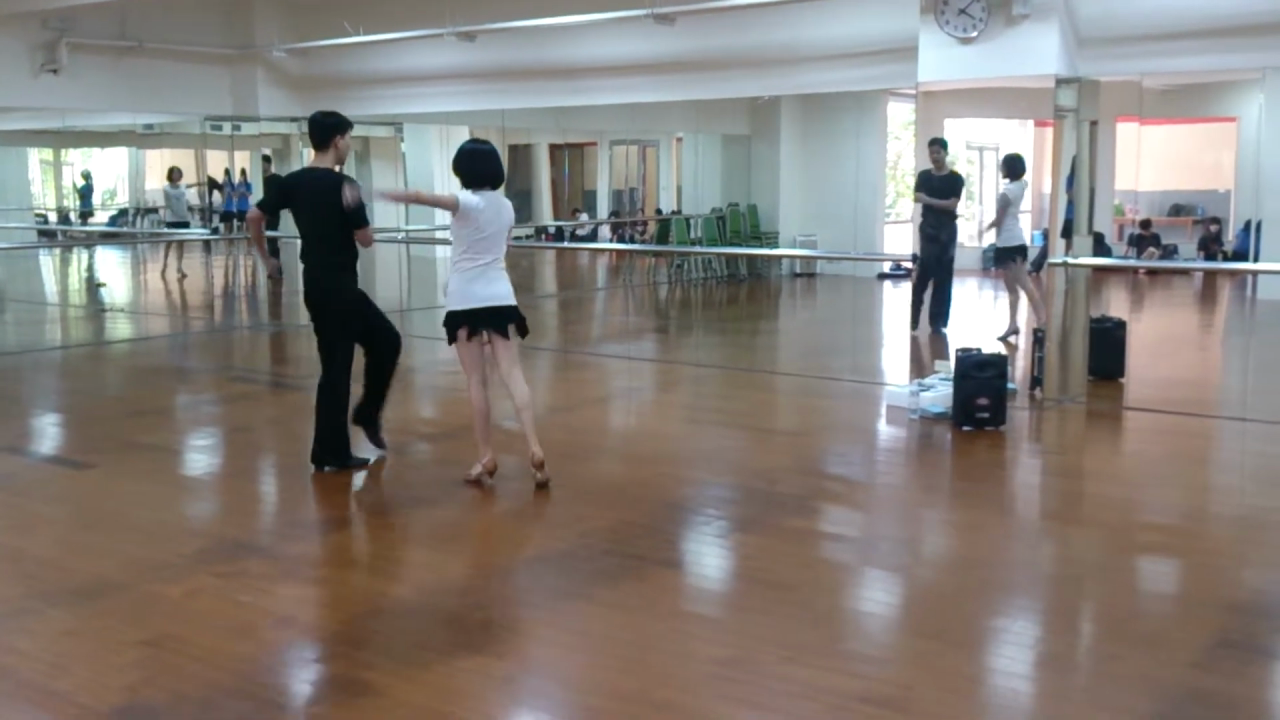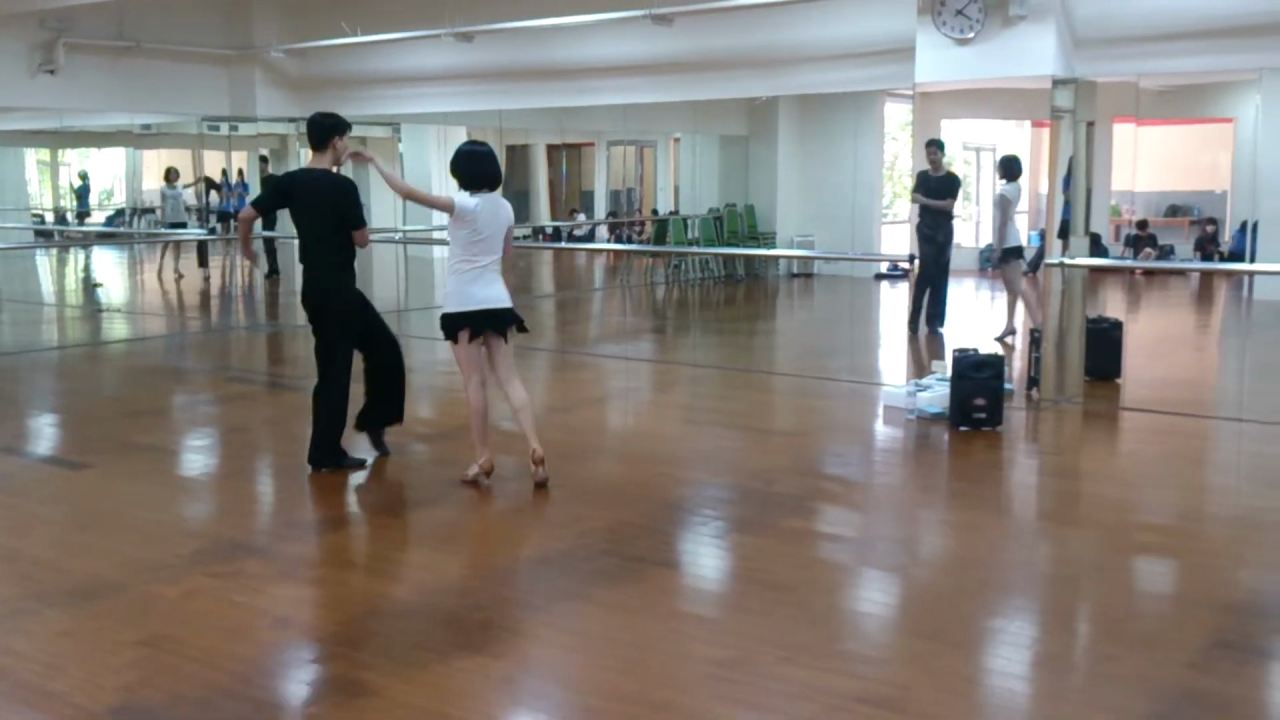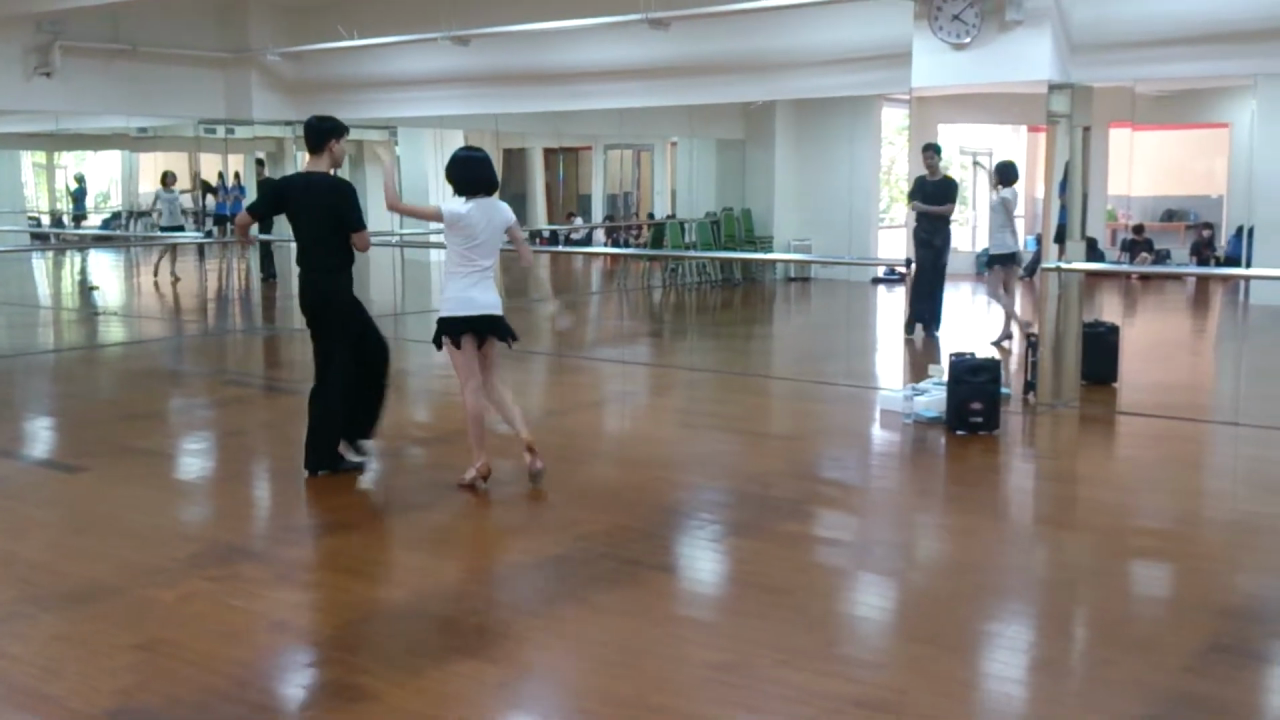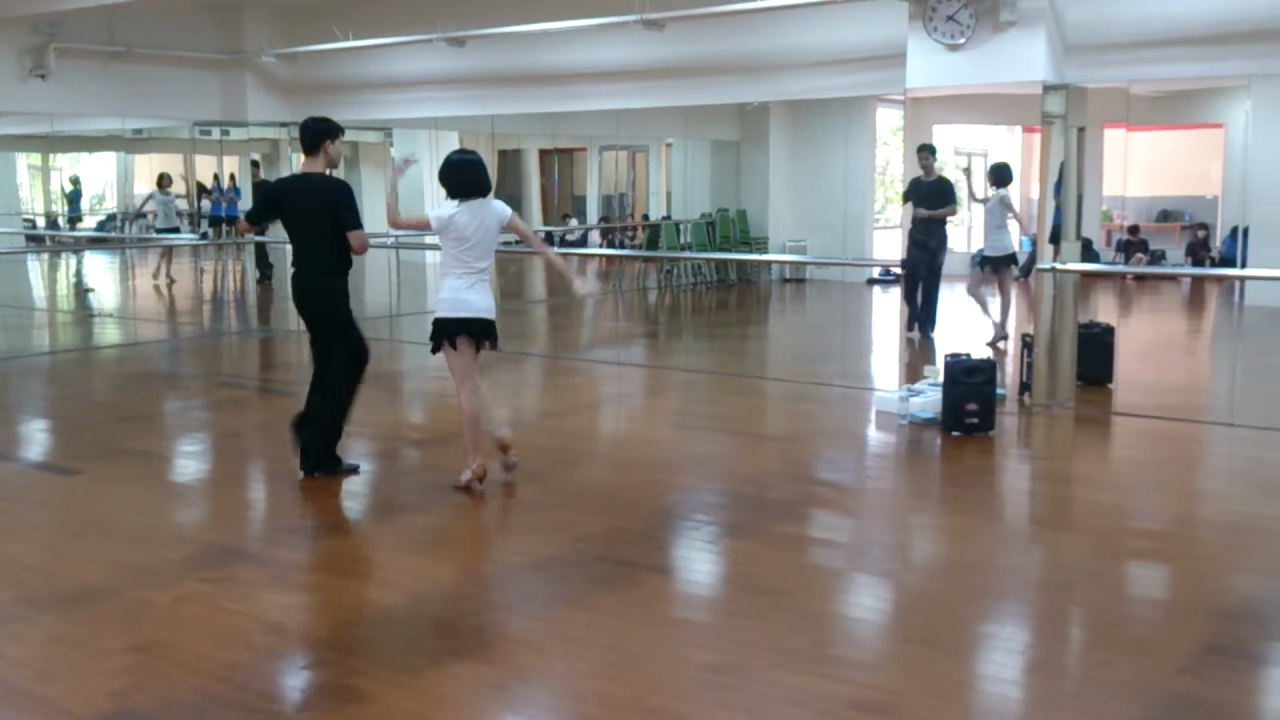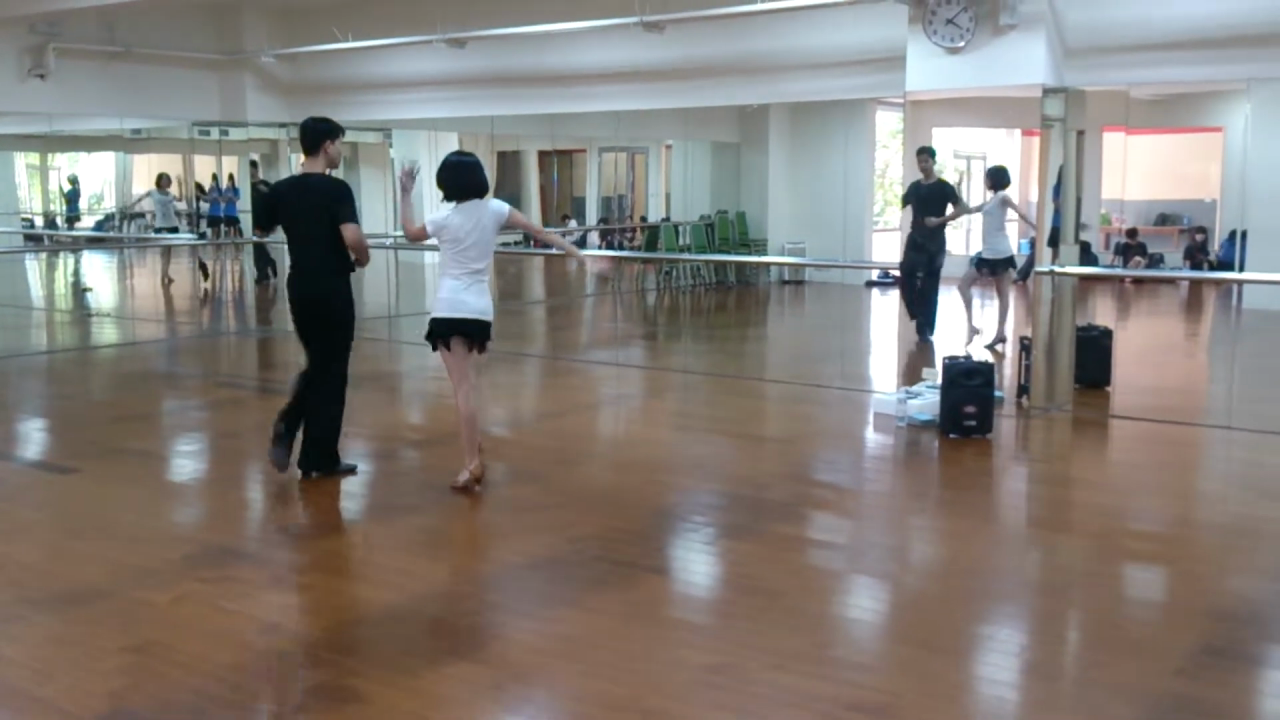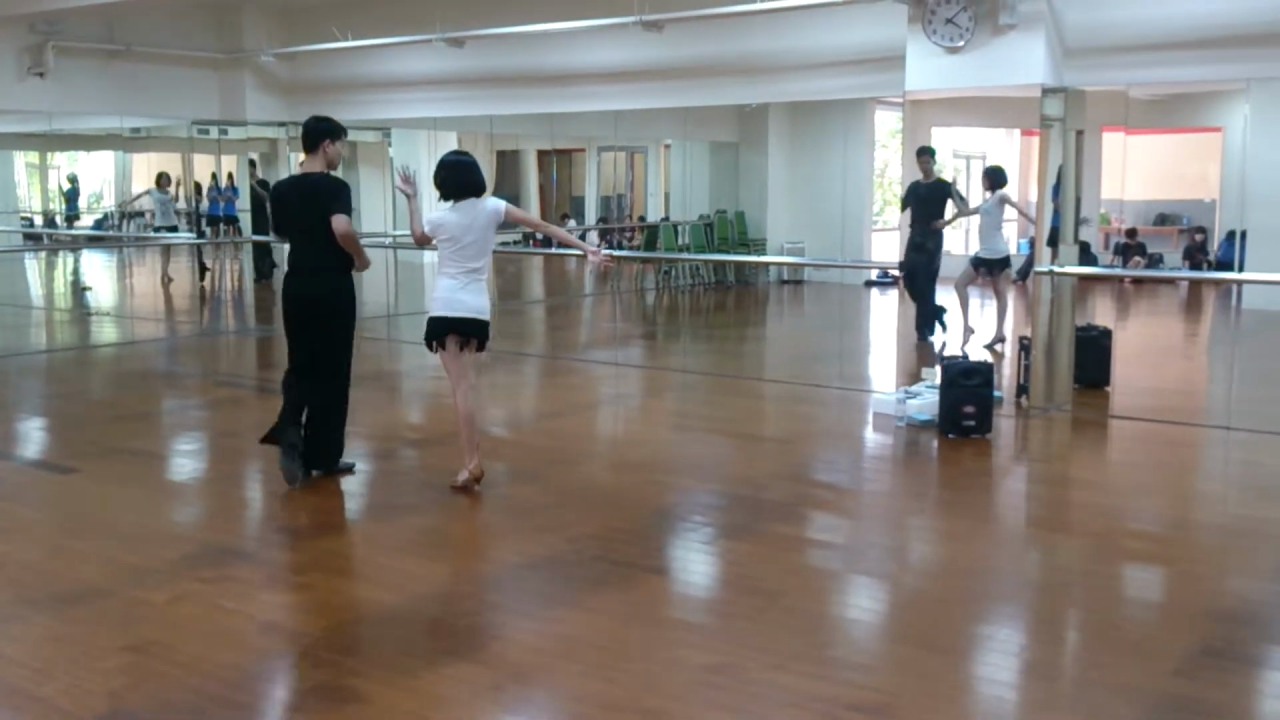
dt=0.1s
person 1, frame 1
left shoulder: (293, 181)
right shoulder: (343, 185)
left elbow: (254, 217)
right elbow: (365, 239)
left wrist: (265, 255)
right wrist: (355, 205)
left hip: (321, 280)
right hip: (335, 283)
left knee: (384, 340)
right knee: (337, 365)
left ankle: (367, 417)
right ankle: (329, 452)
person 1, frame 2
left shoulder: (290, 182)
right shoulder: (342, 186)
left elbow: (246, 215)
right elbow: (362, 240)
left wrist: (246, 247)
left hip: (322, 282)
right hip: (334, 285)
left knee: (384, 347)
right knee: (334, 367)
left ankle: (374, 421)
right ankle: (325, 454)
person 1, frame 3
left shoulder: (285, 185)
right shoulder: (341, 189)
left elbow: (244, 221)
right elbow: (361, 243)
left wrist: (246, 241)
left hip: (314, 282)
right hip: (332, 285)
left knee: (373, 351)
right knee: (334, 367)
left ankle: (349, 427)
right ankle: (322, 456)
person 1, frame 4
left shoulder: (281, 189)
right shoulder: (337, 189)
left elbow: (245, 226)
right elbow: (359, 245)
left wrist: (284, 218)
right wrist: (340, 234)
left hip: (307, 283)
right hip: (328, 287)
left knee: (354, 355)
right knee: (332, 369)
left ankle: (309, 428)
right ankle: (318, 457)
person 1, frame 5
left shoulder: (280, 190)
right shoulder: (337, 189)
left elbow: (260, 231)
right elbow: (354, 238)
right wrist: (362, 257)
left hip: (300, 285)
right hip: (331, 287)
left knee: (319, 364)
right knee: (331, 371)
left ankle: (288, 426)
right ankle: (320, 457)
person 1, frame 6
left shoulder: (281, 190)
right shoulder: (335, 187)
right elbow: (341, 229)
right wrist: (361, 258)
left hip: (296, 286)
right hip: (332, 287)
left knee: (301, 367)
right knee: (333, 371)
left ankle: (290, 436)
right ankle: (320, 456)
person 2, frame 1
left shoulder: (467, 203)
right shoulder: (506, 206)
left elbow: (414, 197)
left hip: (468, 302)
right hip: (502, 299)
left knee: (477, 381)
right knee: (513, 378)
left ankle: (486, 459)
right ankle: (535, 452)
person 2, frame 2
left shoulder: (463, 206)
right shoulder: (504, 207)
left elbow: (406, 191)
left wrist: (374, 159)
left hip: (464, 304)
right hip: (498, 302)
left knee: (474, 381)
right knee: (509, 378)
left ankle: (483, 459)
right ankle: (534, 447)
person 2, frame 3
left shoulder: (458, 212)
right shoulder: (503, 211)
left elbow: (395, 204)
right elbow: (526, 256)
left wrist: (388, 163)
left hip: (461, 309)
right hip: (491, 307)
left knee: (472, 386)
right knee: (492, 383)
left ankle: (480, 463)
right ankle: (526, 440)
person 2, frame 4
left shoulder: (445, 217)
right shoulder: (497, 211)
left elbow: (395, 221)
right elbow: (541, 246)
left wrist: (393, 179)
right wrist: (574, 278)
left hip: (452, 310)
right hip: (481, 309)
left knee: (467, 387)
right knee: (470, 383)
left ankle: (475, 465)
right ankle: (501, 436)
person 2, frame 5
left shoulder: (443, 219)
right shoulder: (495, 210)
left elbow: (409, 234)
right elbow: (542, 234)
left wrist: (406, 192)
right wrist: (581, 256)
left hip: (450, 309)
right hip: (480, 309)
left knee: (463, 386)
right knee: (466, 383)
left ankle: (473, 465)
right ankle: (473, 446)
person 2, frame 6
left shoulder: (439, 219)
right shoulder: (493, 208)
left elbow: (419, 238)
right elbow: (545, 227)
left wrist: (412, 198)
right wrist: (586, 248)
left hip: (447, 308)
right hip: (478, 308)
left knee: (462, 386)
right knee: (465, 382)
left ankle: (472, 465)
right ankle: (472, 454)
person 3, frame 1
left shoulder: (955, 178)
right shoulder: (924, 176)
left elbow: (953, 204)
right elbow: (914, 196)
left wrist: (928, 200)
left hip: (947, 229)
right hip: (928, 226)
left knee: (943, 274)
right knee: (926, 265)
left ankle: (937, 319)
right ankle: (915, 312)
person 3, frame 2
left shoulder: (952, 179)
right shoulder: (922, 176)
left elbow: (949, 205)
right elbow: (912, 197)
left wrist: (924, 201)
left hip: (943, 229)
right hip: (925, 227)
left knee: (939, 274)
right knee: (927, 267)
left ankle: (934, 319)
right ankle: (916, 313)
person 3, frame 3
left shoulder: (949, 184)
right shoulder: (919, 181)
left elbow: (949, 209)
right elbow: (908, 201)
left wrist: (924, 207)
left hip: (940, 234)
right hip: (921, 232)
left knee: (935, 279)
right knee: (922, 271)
left ankle: (930, 323)
right ankle: (913, 316)
person 3, frame 4
left shoulder: (945, 184)
right shoulder: (915, 183)
left elbow: (952, 210)
right elbow: (901, 202)
left wrist: (928, 213)
left hip: (936, 235)
right hip: (917, 233)
left knee: (931, 280)
right knee: (912, 272)
left ankle: (926, 324)
right ankle: (913, 314)
person 3, frame 5
left shoulder: (944, 187)
right shoulder: (914, 186)
left elbow: (962, 208)
right elbow: (900, 205)
left wrist: (940, 220)
left hip: (934, 238)
right hip: (915, 237)
left knee: (929, 284)
right knee: (906, 276)
left ankle: (925, 327)
right ankle: (919, 316)
person 3, frame 6
left shoulder: (943, 186)
right shoulder: (914, 186)
left elbow: (963, 206)
right elbow: (901, 208)
left wrist: (946, 221)
left hip: (932, 238)
right hip: (915, 237)
left knee: (926, 283)
right knee: (910, 278)
left ankle: (925, 327)
right ankle: (935, 313)
person 4, frame 1
left shoulder: (1007, 191)
right shoulder: (1021, 185)
left elbow: (999, 219)
left wrist: (984, 230)
left hip: (1009, 243)
right hip: (1014, 241)
left knee: (1023, 283)
right knee: (1011, 285)
left ankle: (1041, 320)
right ankle: (1012, 324)
person 4, frame 2
left shoulder: (1005, 192)
right shoulder: (1015, 186)
left elbow: (1003, 221)
left wrist: (998, 248)
left hip: (1006, 244)
right hip: (1011, 242)
left knee: (1015, 285)
right knee: (1011, 286)
left ankle: (1036, 321)
right ankle: (1010, 325)
person 4, frame 3
left shoulder: (1006, 195)
right shoulder: (1004, 193)
left elbow: (1011, 220)
right elbow: (995, 191)
left wrist: (1015, 244)
left hip: (1001, 249)
right hip: (1005, 248)
left knee: (994, 290)
right knee: (1007, 290)
left ankle: (1019, 320)
right ankle: (1007, 329)
person 4, frame 4
left shoulder: (1003, 195)
right shoulder: (996, 196)
left elbow: (1015, 213)
right elbow: (975, 199)
left wrist: (1022, 225)
right wrist: (968, 179)
left hip: (996, 251)
right hip: (1004, 250)
left knee: (973, 287)
right knee: (1005, 291)
left ankle: (995, 323)
right ankle: (1001, 328)
person 4, frame 5
left shoulder: (1002, 197)
right shoulder: (991, 201)
left elbow: (1018, 211)
right elbow: (967, 210)
left wrist: (1032, 225)
left hip: (995, 254)
right hip: (999, 253)
left knee: (964, 285)
right knee: (1002, 293)
left ankle: (971, 326)
right ankle: (1000, 333)
person 4, frame 6
left shoulder: (1000, 196)
right shoulder: (987, 201)
left elbow: (1018, 208)
right elbow: (965, 212)
left wrist: (1033, 222)
left hip: (992, 253)
right hip: (990, 253)
left knee: (960, 284)
right knee: (1000, 293)
left ankle: (967, 326)
right ankle: (999, 333)
